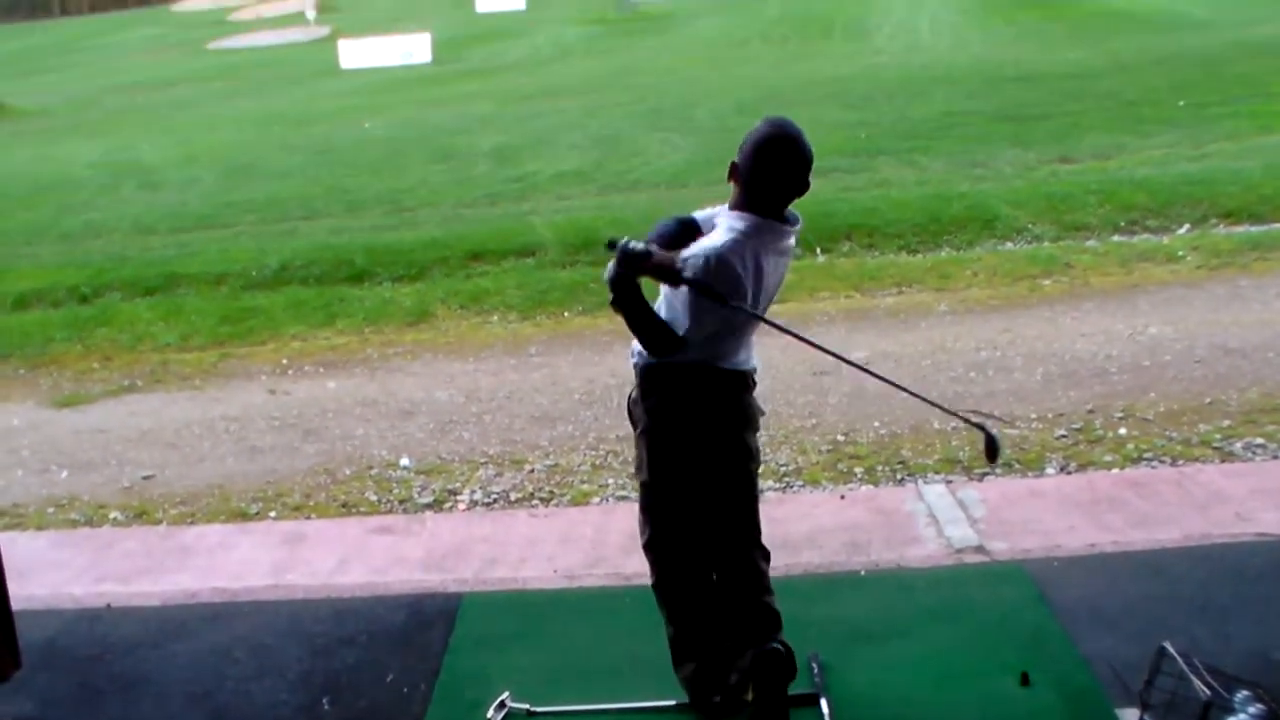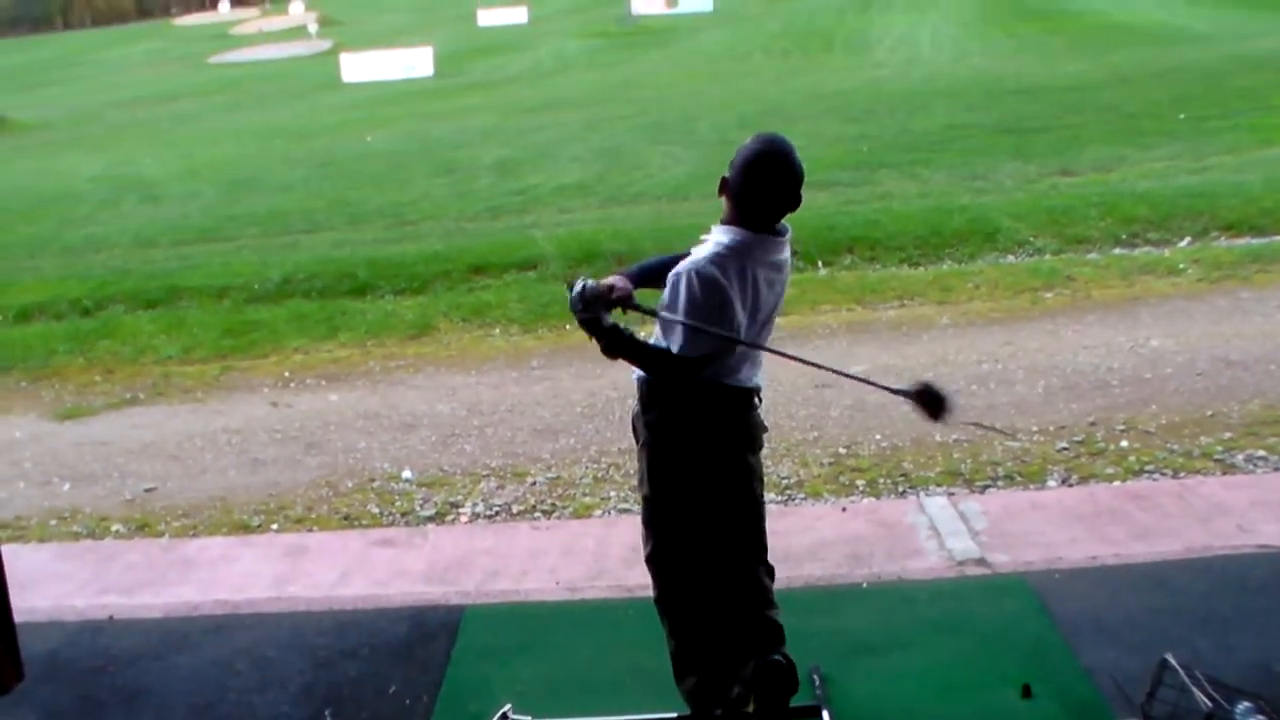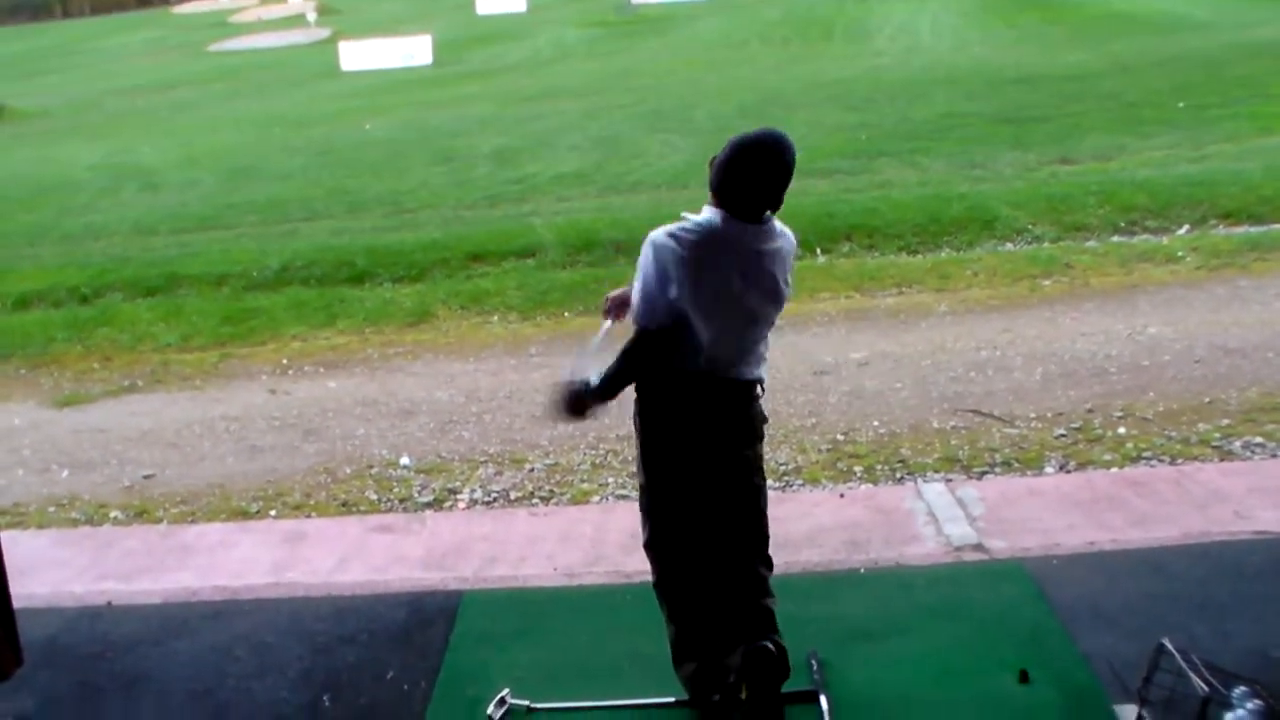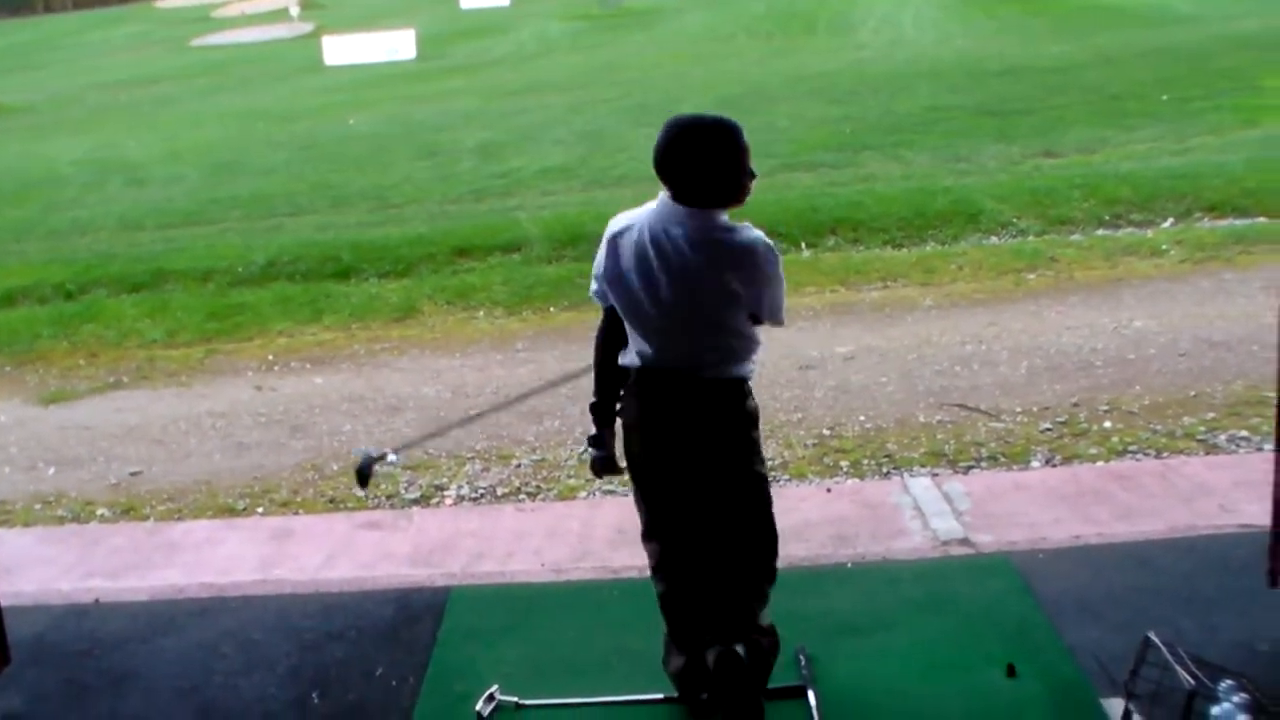
dt=0.2s
person 1, frame 1
left shoulder: (716, 257)
right shoulder: (778, 231)
left elbow: (666, 343)
right elbow: (689, 226)
left wrist: (625, 287)
right wrist: (662, 253)
left hip: (675, 398)
right hip: (731, 393)
left knee: (675, 545)
right knee: (738, 539)
right ankle: (758, 649)
person 1, frame 2
left shoulder: (701, 274)
right shoulder: (775, 248)
left elbow: (675, 366)
left wrist: (603, 330)
right wrist: (628, 280)
left hip: (679, 416)
right hip: (736, 411)
left knee: (678, 559)
right knee: (742, 552)
right ankle: (762, 660)
person 1, frame 3
left shoulder: (669, 245)
right shoulder: (781, 245)
left elbow: (650, 347)
left wrist: (595, 391)
right wrist: (641, 291)
left hip: (671, 408)
right hip: (736, 406)
left knee: (675, 548)
right knee: (742, 544)
left ankle: (706, 671)
right ankle: (757, 648)
person 1, frame 4
left shoulder: (623, 233)
right shoulder: (751, 251)
left elbow: (612, 336)
right elbow: (764, 318)
left wrist: (602, 426)
left hip: (648, 405)
right hip: (723, 407)
left knee: (673, 545)
right knee: (747, 543)
left ankle: (695, 665)
right ankle: (739, 650)
